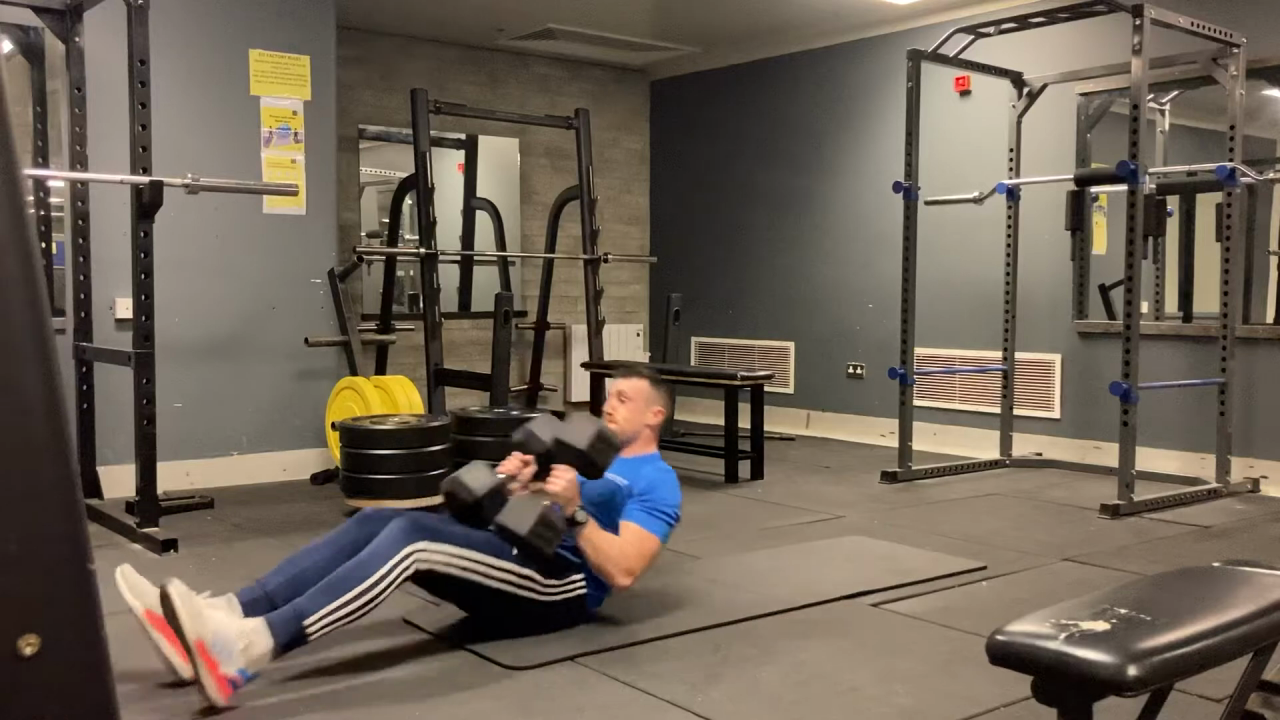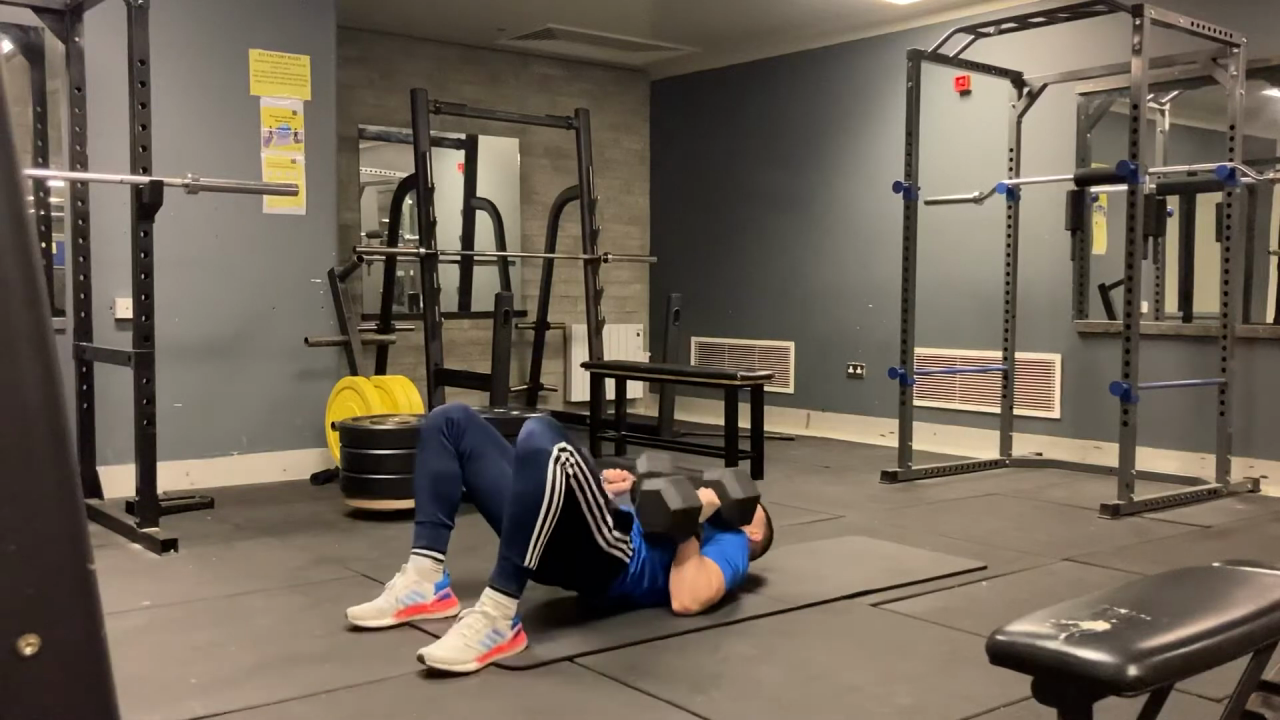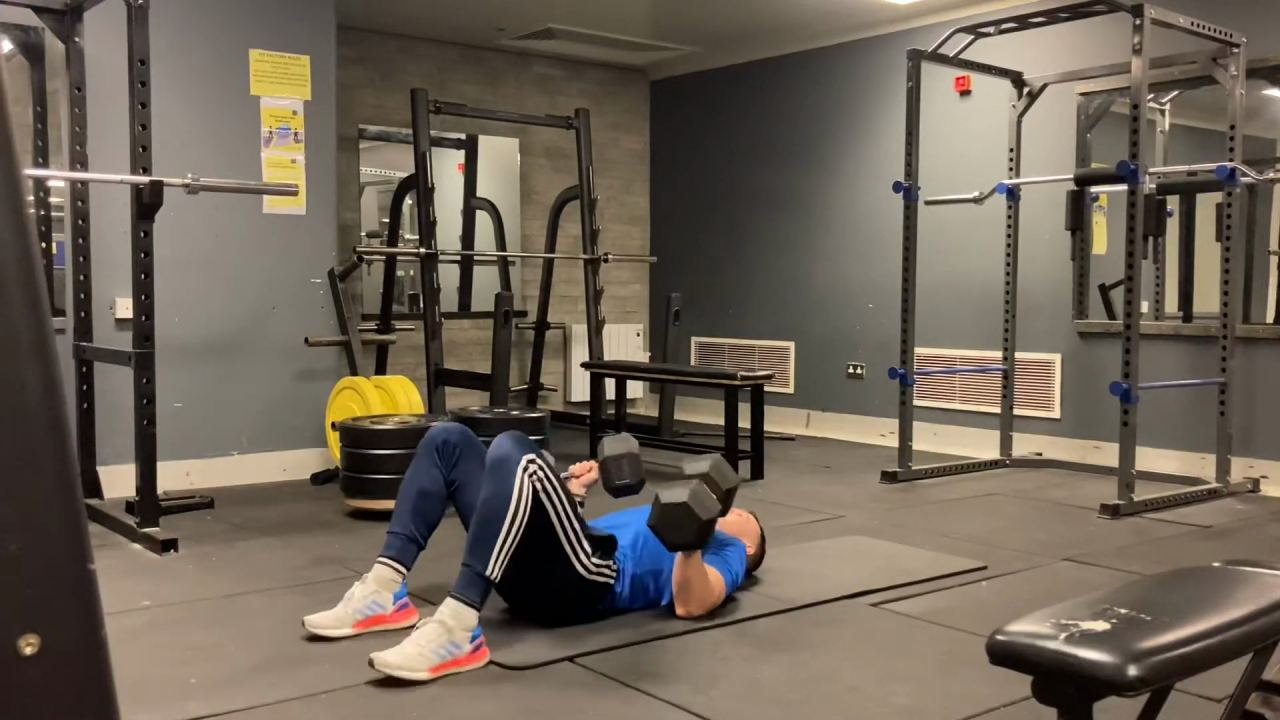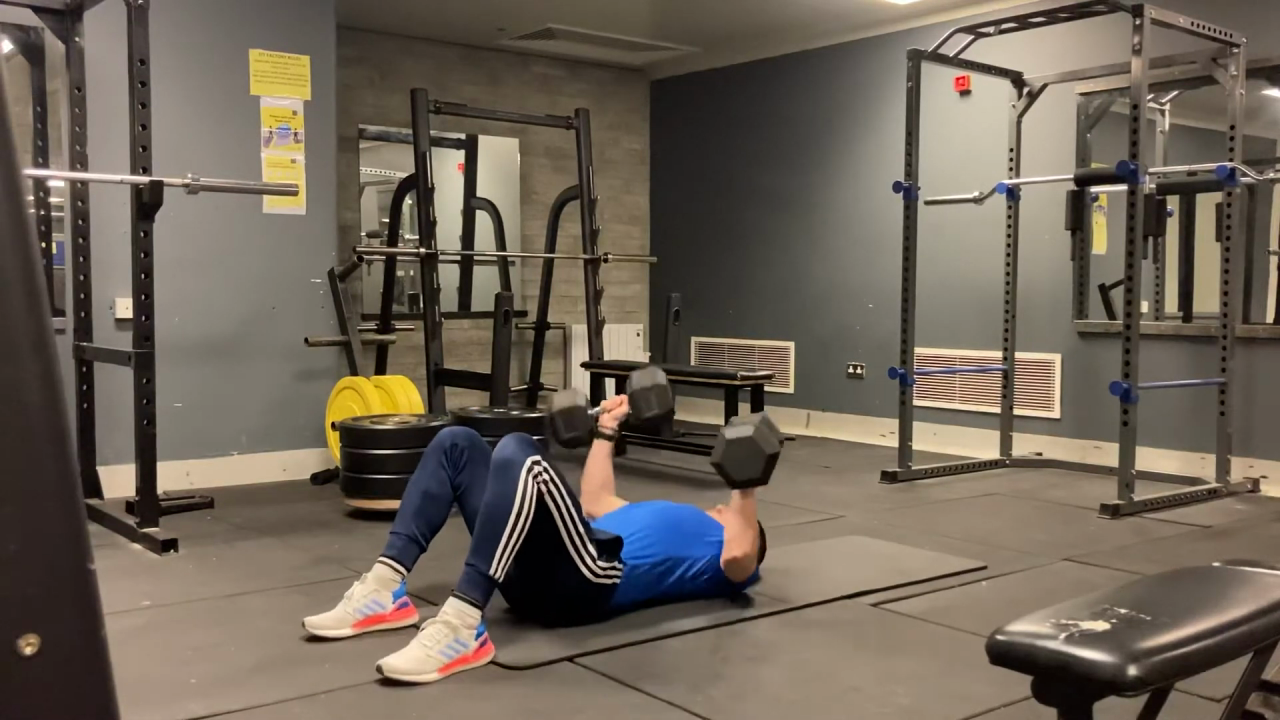
dt=1s
person 1, frame 1
left shoulder: (655, 483)
left elbow: (623, 571)
left wrist: (574, 509)
right wrist: (513, 481)
left hip: (561, 586)
right hip: (514, 555)
left knee: (411, 537)
right knee: (371, 521)
left ankle: (243, 652)
right ankle: (228, 618)
person 1, frame 2
left shoulder: (728, 546)
left elbow: (687, 600)
left wrist: (693, 517)
right wrist: (604, 493)
left hip: (604, 552)
right hip: (553, 535)
left knee: (543, 436)
right knee: (450, 422)
left ankle: (497, 617)
right ankle: (426, 582)
person 1, frame 3
left shoulder: (725, 551)
right shoulder: (658, 526)
left elbow: (689, 605)
right wrist: (573, 494)
left hip: (584, 581)
right hip: (530, 570)
left knee: (514, 453)
right knee: (448, 440)
left ankle: (459, 628)
right ankle: (385, 592)
person 1, frame 4
left shoulder: (731, 566)
right shoulder: (675, 526)
left elbow: (739, 554)
right elbow: (595, 503)
left wrist: (745, 481)
right wrist: (606, 431)
left hip: (587, 578)
right hip: (534, 571)
left knee: (518, 453)
right knee: (457, 443)
left ankle: (461, 627)
right ankle: (385, 590)
